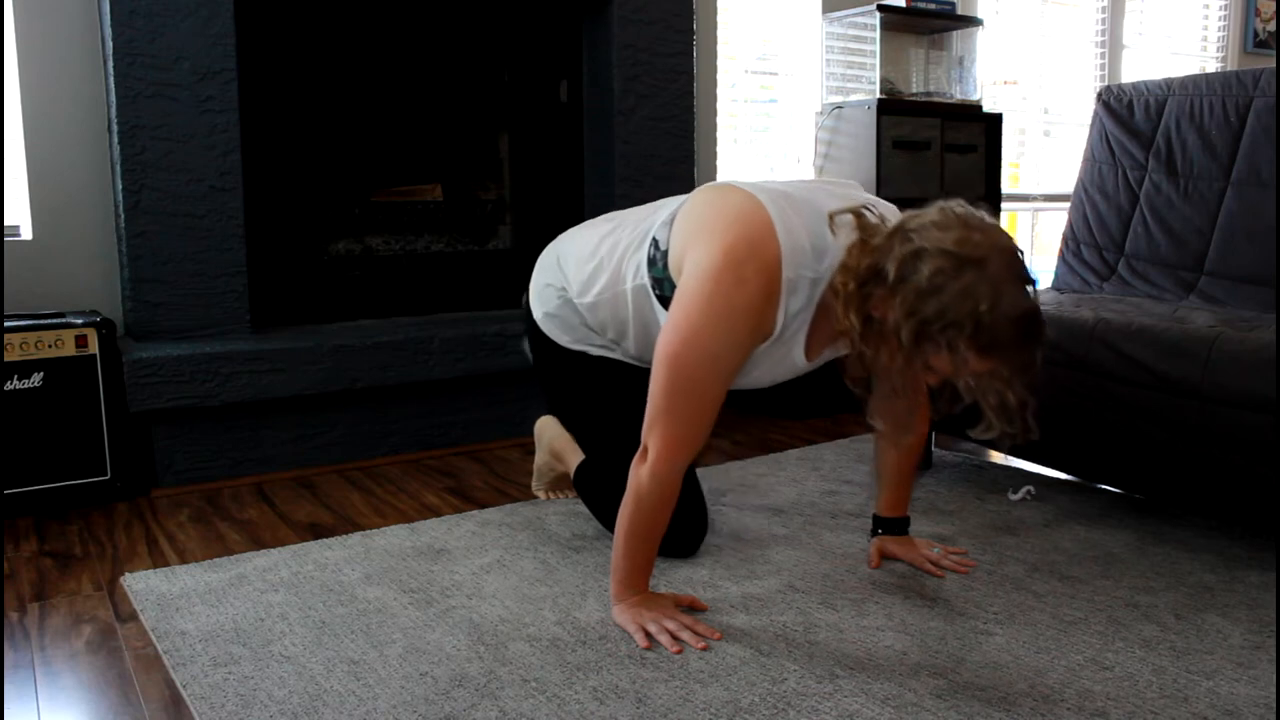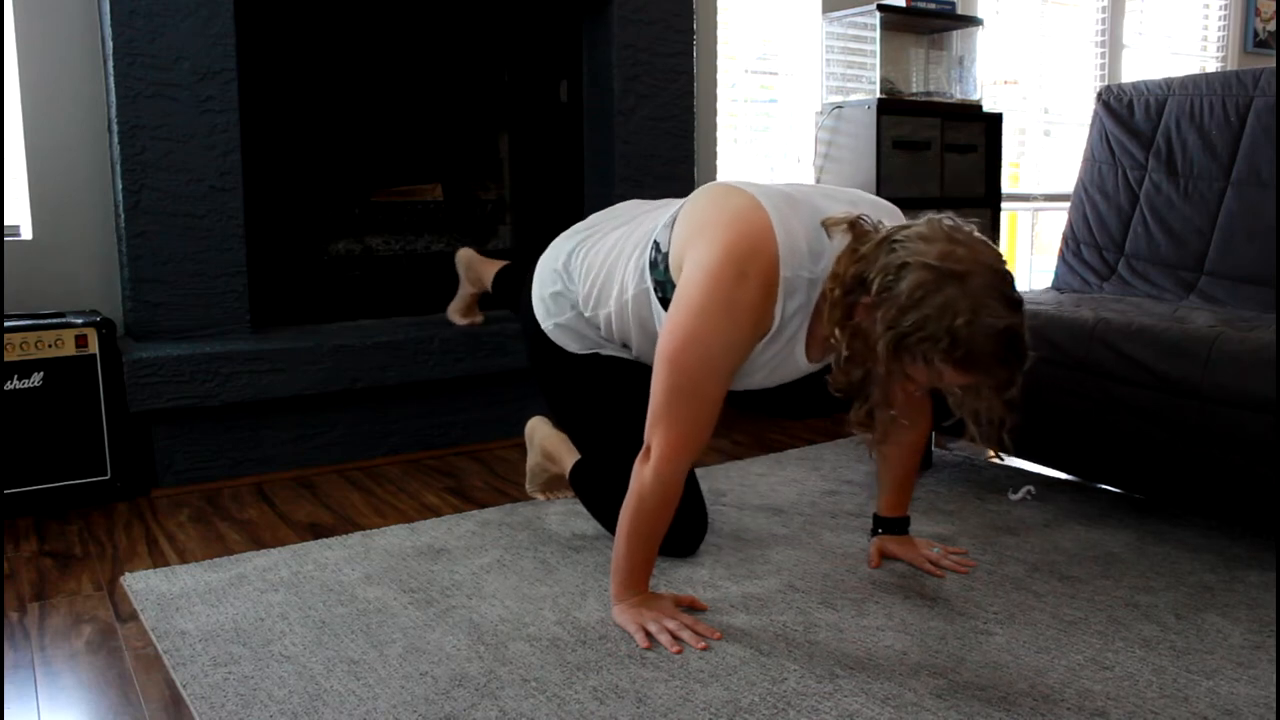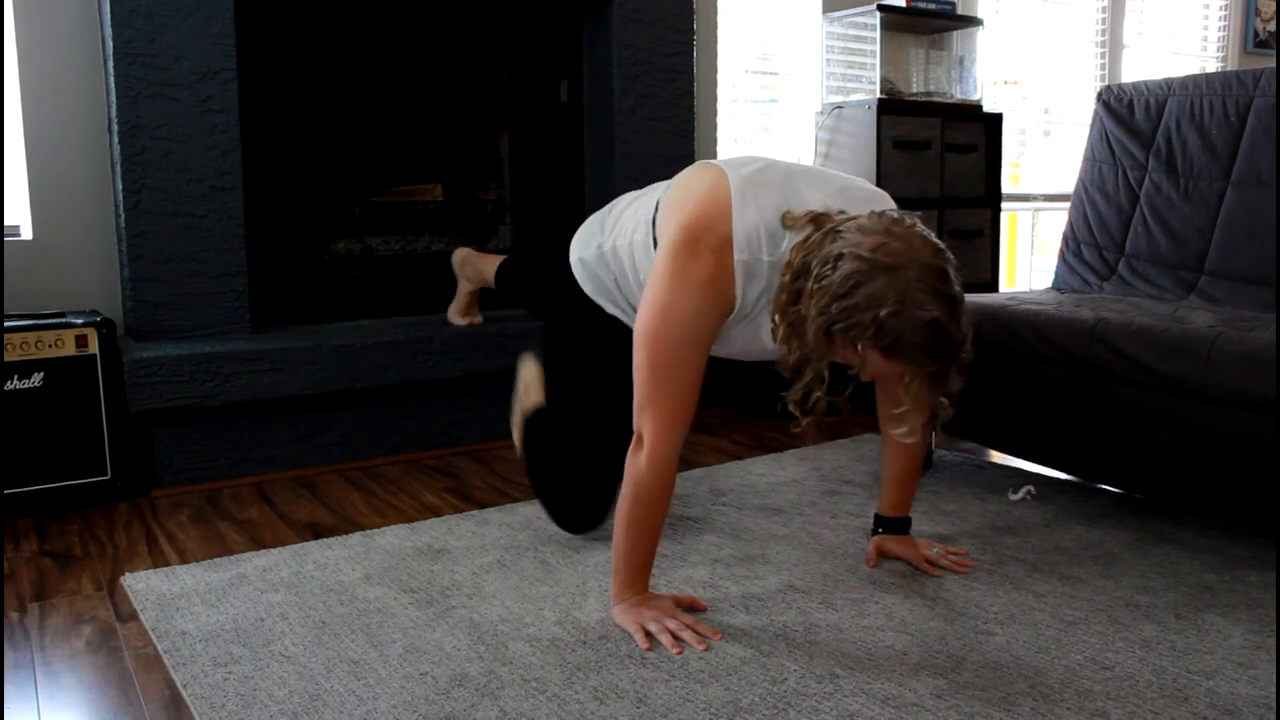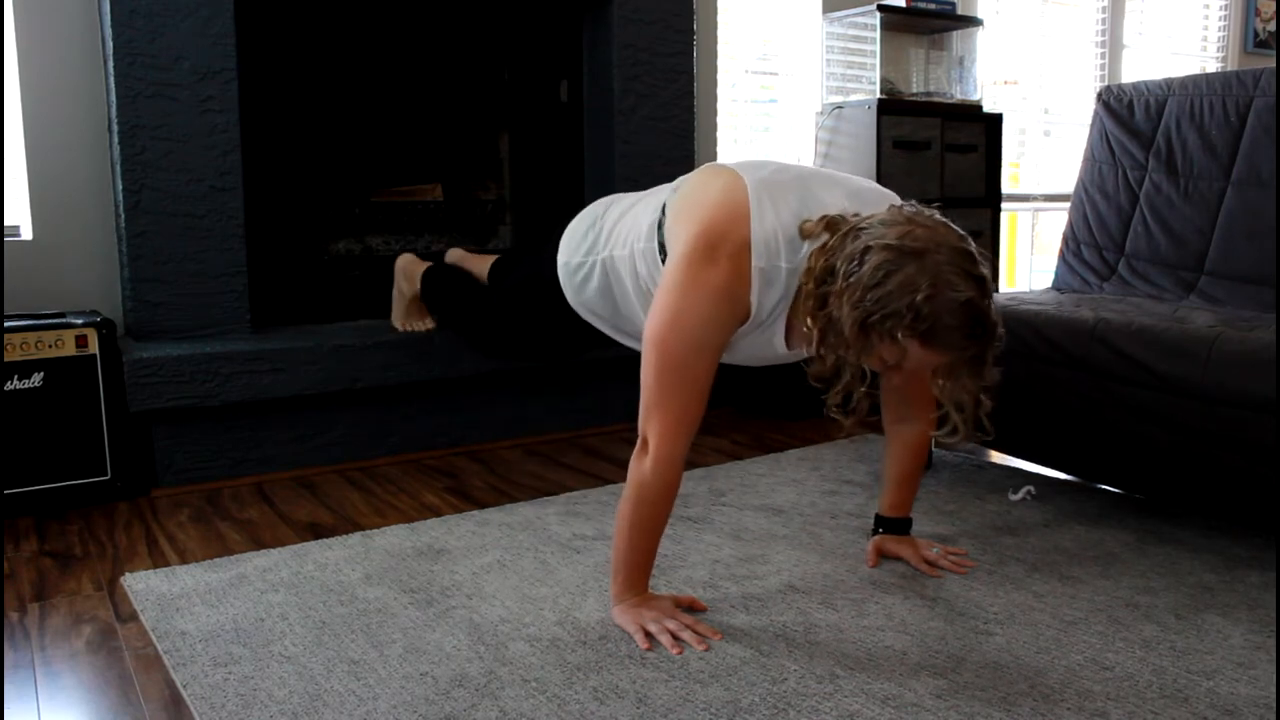
dt=0.7s
person 1, frame 1
left shoulder: (903, 268)
right shoulder: (746, 272)
left elbow: (905, 417)
right elbow: (662, 453)
left wrist: (891, 526)
right wrist: (630, 597)
left hip: (652, 309)
right hip: (580, 319)
right knee: (679, 531)
right ankle: (565, 445)
person 1, frame 2
left shoulder: (899, 267)
right shoulder: (742, 272)
left elbow: (907, 417)
right elbow: (665, 454)
left wrist: (891, 526)
right wrist: (630, 597)
left hip: (641, 267)
right hip: (577, 320)
right knee: (679, 530)
left ankle: (482, 270)
right ankle: (556, 445)
person 1, frame 3
left shoulder: (886, 258)
right shoulder: (710, 252)
left elbow: (905, 403)
right elbow: (655, 438)
left wrist: (893, 525)
right wrist: (629, 596)
right hip: (609, 278)
right knee: (576, 505)
left ankle: (480, 267)
right ankle: (536, 388)
person 1, frame 4
left shoulder: (897, 260)
right shoulder: (723, 257)
left elbow: (912, 410)
right elbow: (659, 444)
left wrist: (893, 525)
right wrist: (629, 596)
left hip: (652, 278)
right hip: (594, 275)
right knee: (492, 324)
left ankle: (474, 261)
right ankle: (420, 275)
